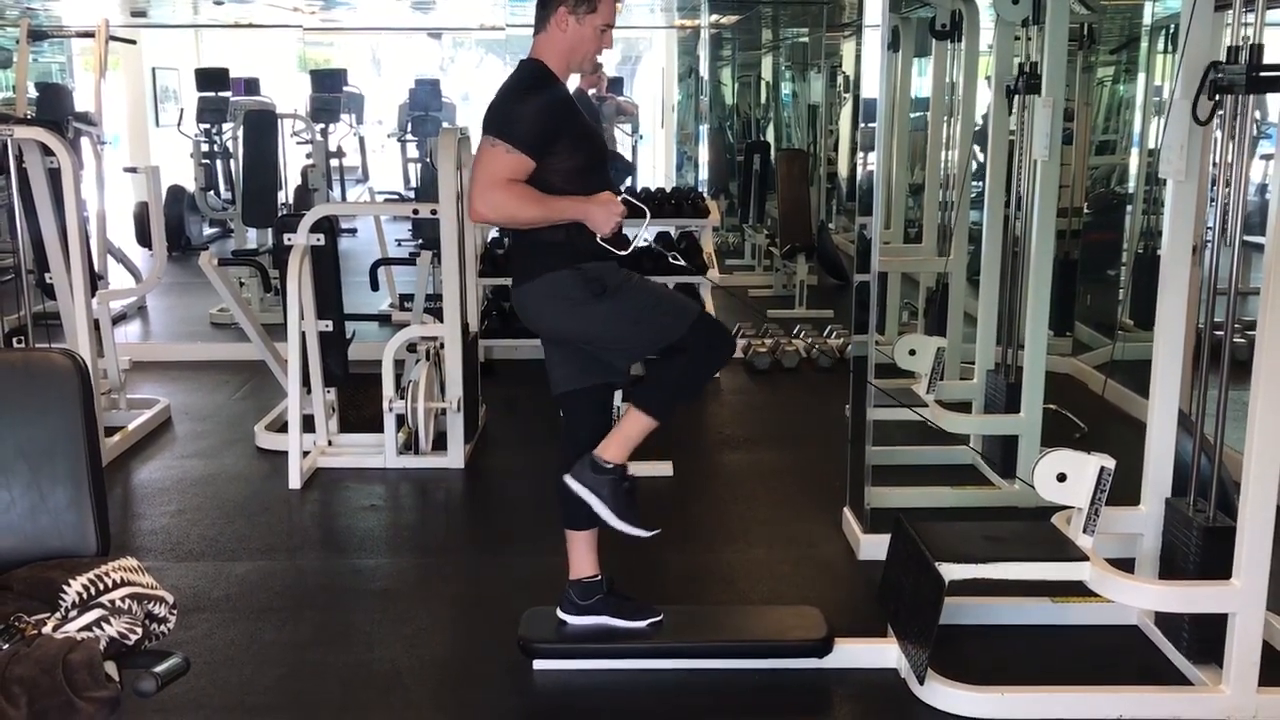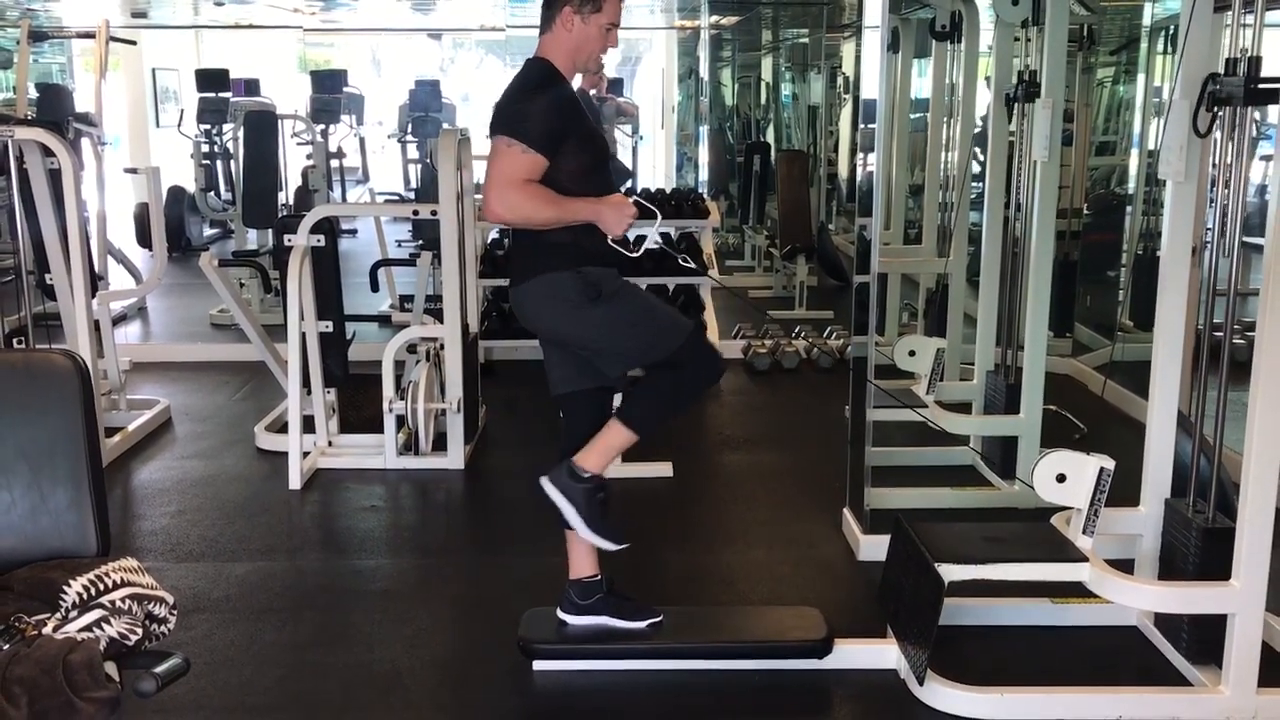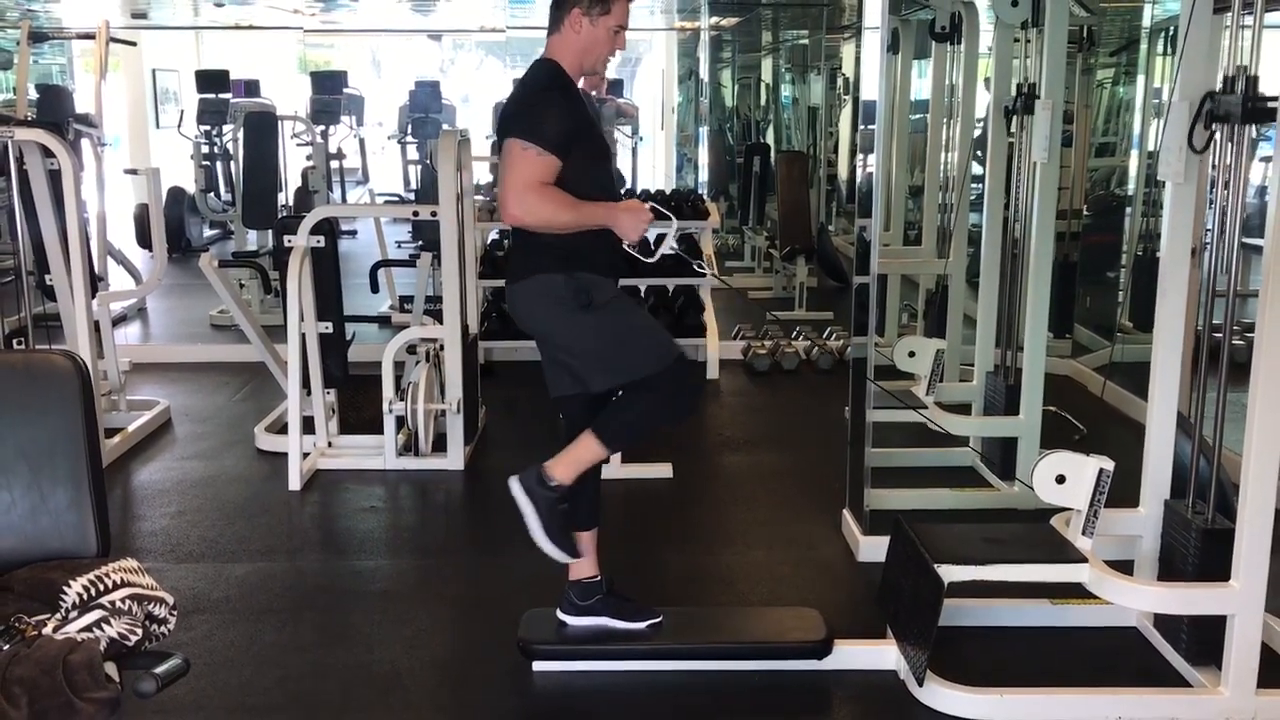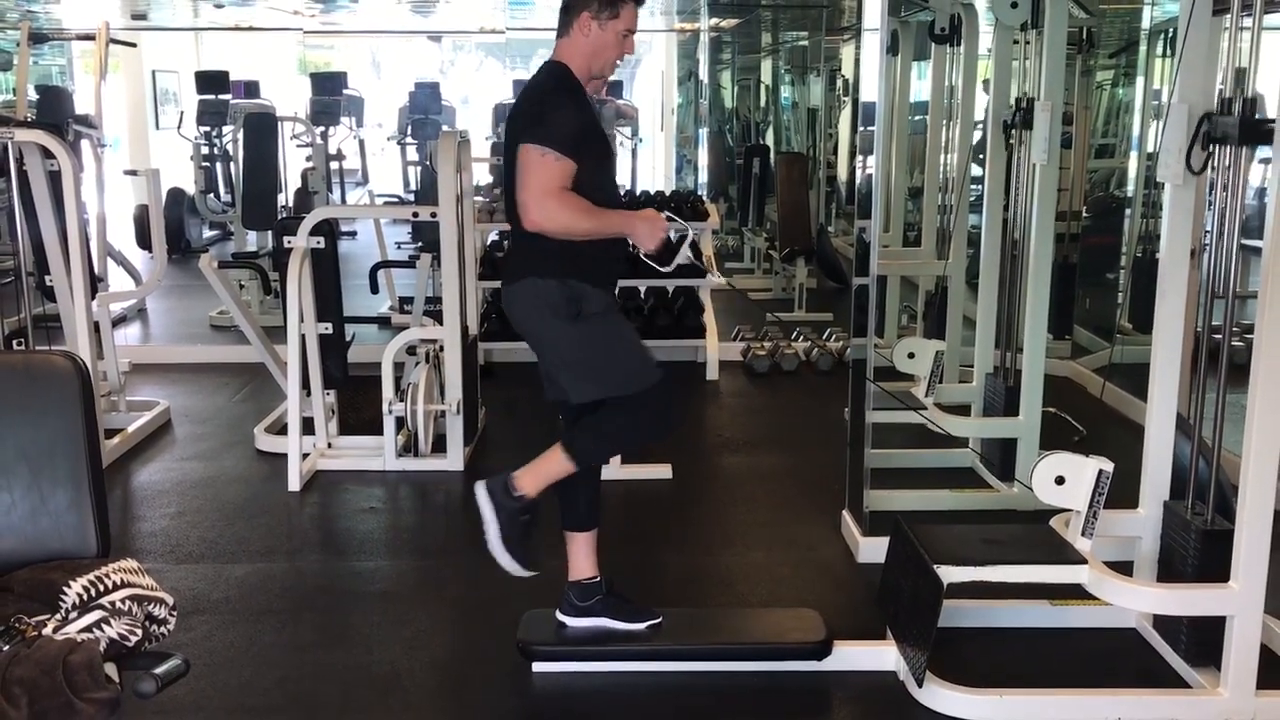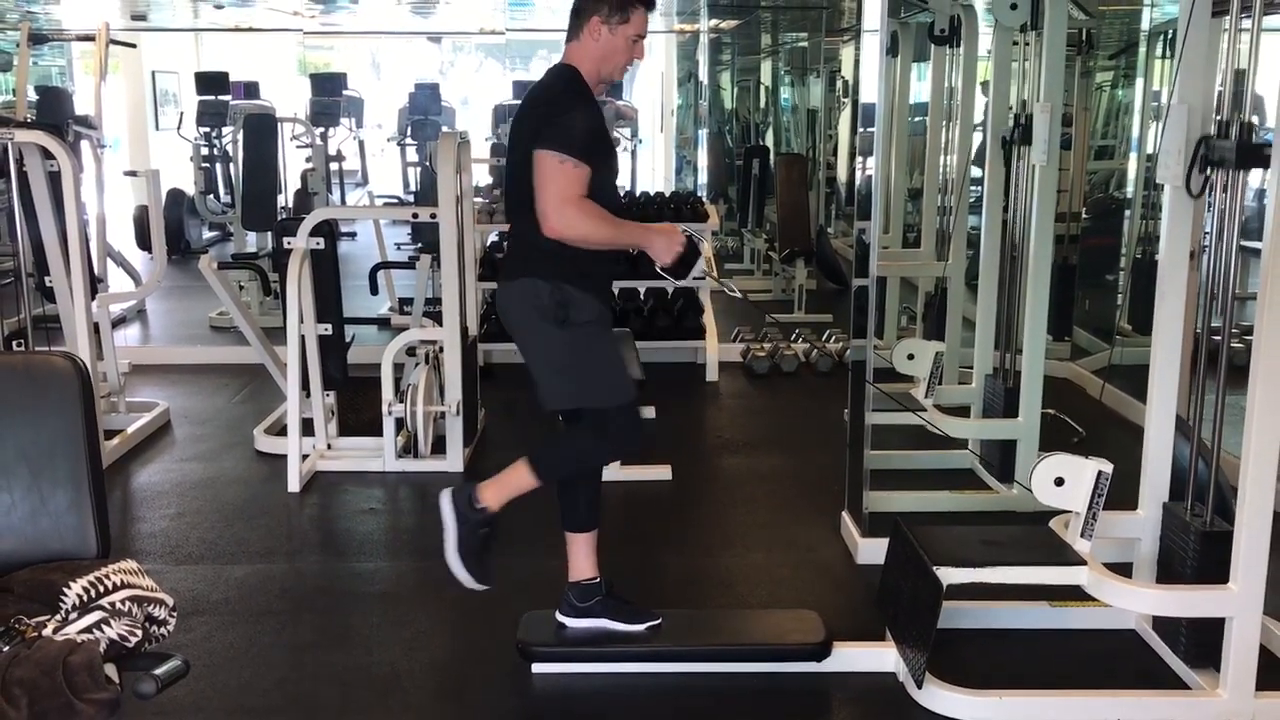
dt=0.1s
person 1, frame 1
left shoulder: (546, 94)
right shoulder: (532, 97)
right elbow: (485, 199)
left wrist: (595, 208)
right wrist: (585, 210)
left hip: (564, 284)
right hip: (567, 284)
left knee: (589, 431)
right knee: (706, 342)
left ankle: (585, 592)
right ankle: (602, 467)
person 1, frame 2
left shoulder: (551, 94)
right shoulder: (539, 96)
right elbow: (502, 200)
left wrist: (601, 209)
right wrist: (597, 211)
left hip: (564, 285)
right hip: (565, 285)
left knee: (587, 431)
right knee: (695, 361)
left ankle: (584, 592)
right ankle: (581, 474)
person 1, frame 3
left shoulder: (554, 94)
right shoulder: (547, 97)
right elbow: (520, 204)
left wrist: (614, 216)
right wrist: (612, 216)
left hip: (568, 285)
right hip: (563, 287)
left knee: (590, 428)
right knee: (673, 387)
left ankle: (585, 593)
right ankle: (549, 481)
person 1, frame 4
left shoulder: (561, 95)
right shoulder: (559, 99)
right elbow: (541, 210)
left wrist: (622, 222)
right wrist: (629, 224)
left hip: (559, 290)
right hip: (557, 292)
left knee: (582, 438)
right knee: (645, 410)
left ankle: (585, 592)
right ankle: (515, 492)
person 1, frame 5
left shoulder: (562, 97)
right shoulder: (567, 104)
right elbow: (561, 218)
left wrist: (630, 233)
right wrist: (647, 236)
left hip: (564, 292)
right hip: (553, 295)
left knee: (593, 432)
right knee: (613, 430)
left ankle: (584, 592)
right ankle: (476, 503)
